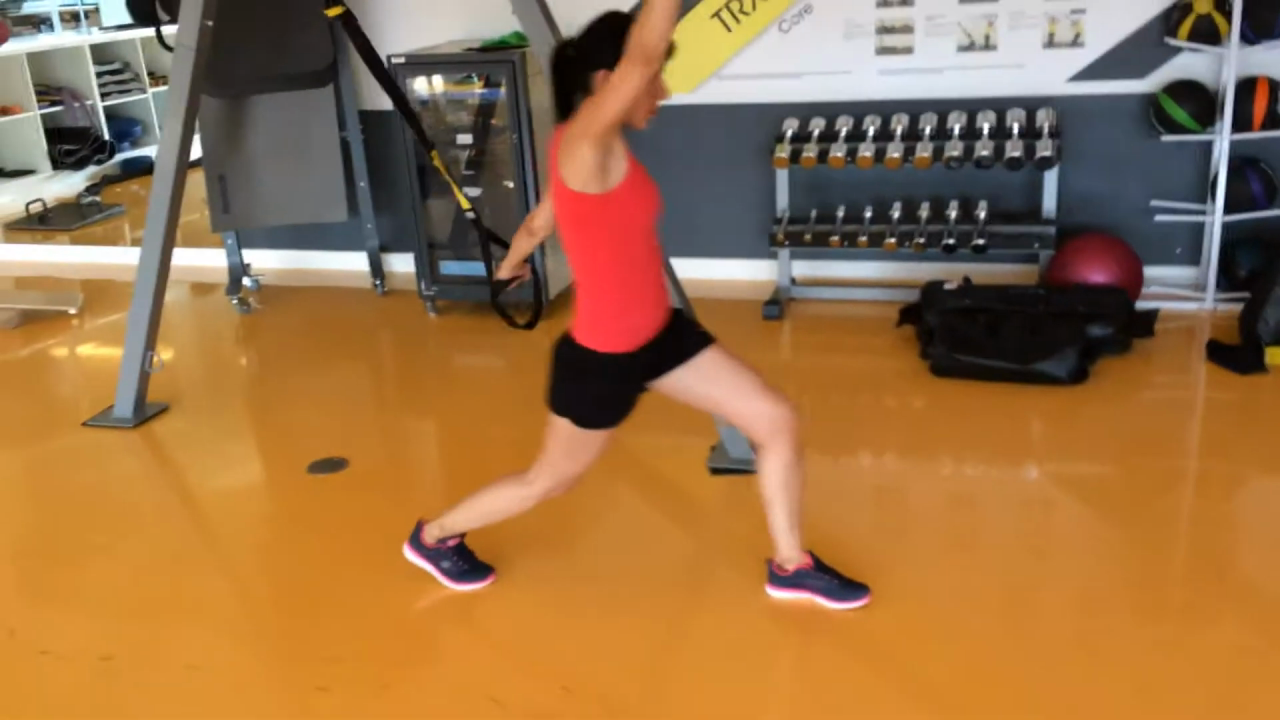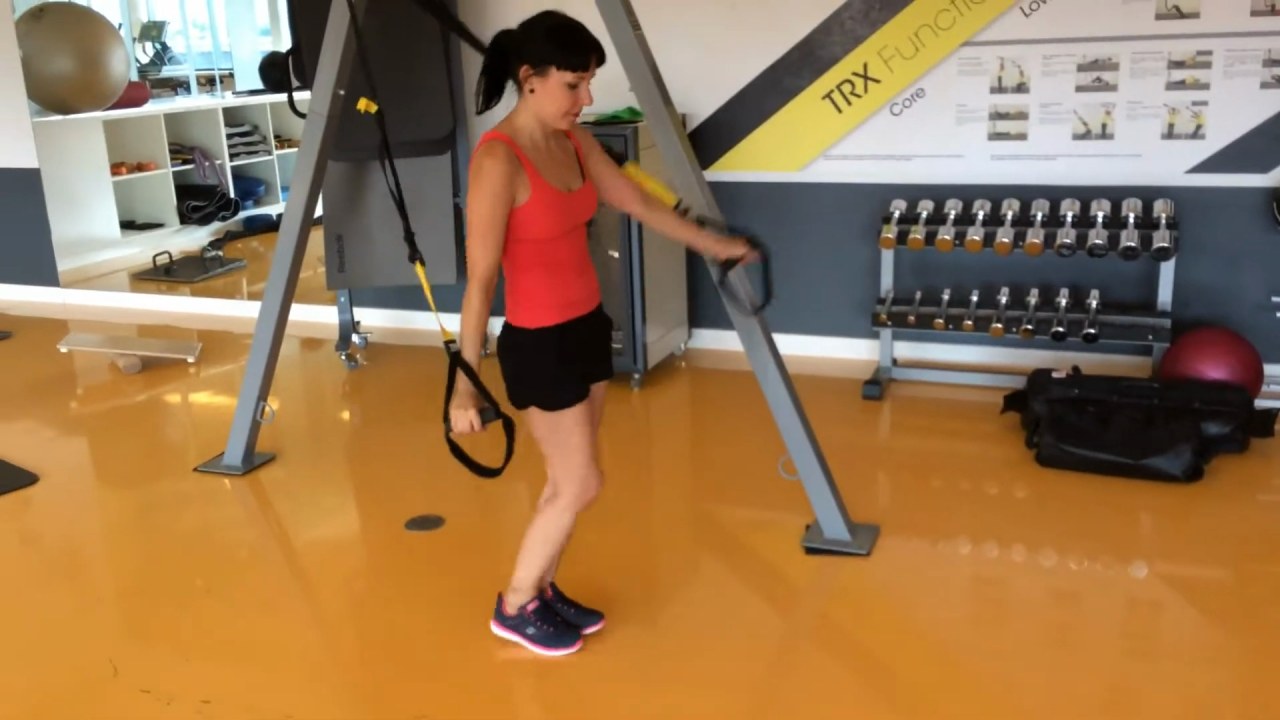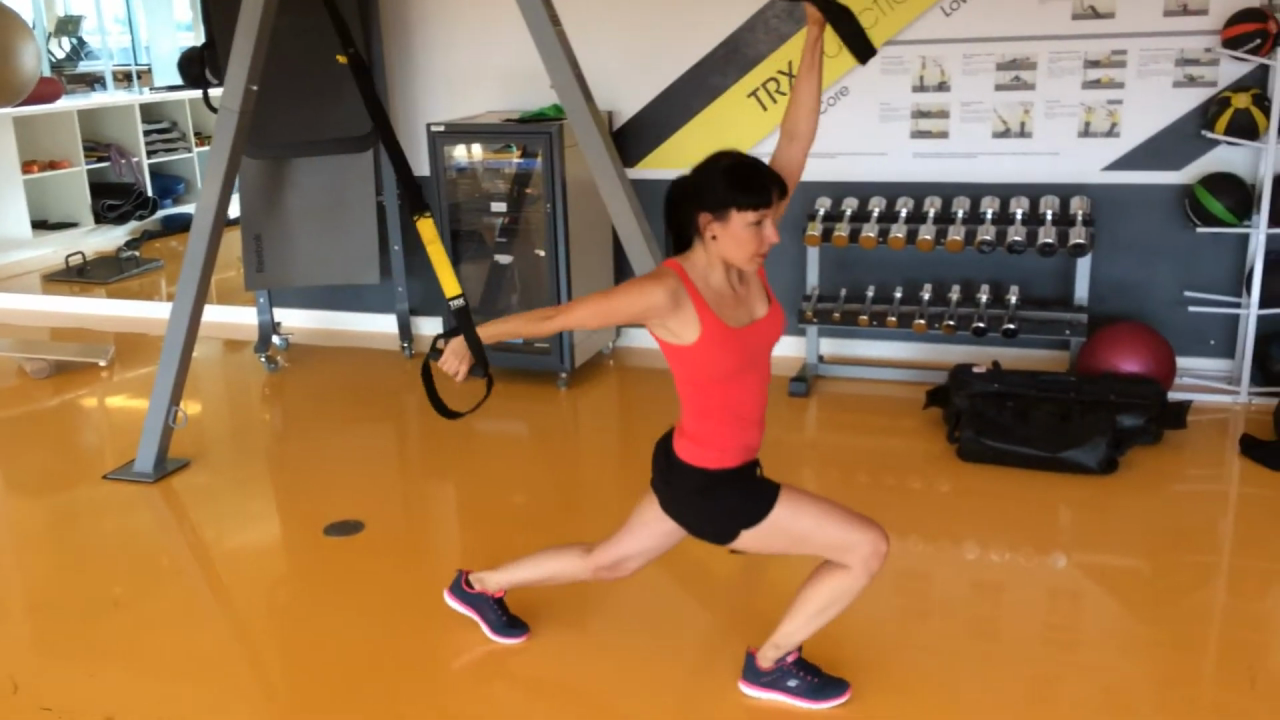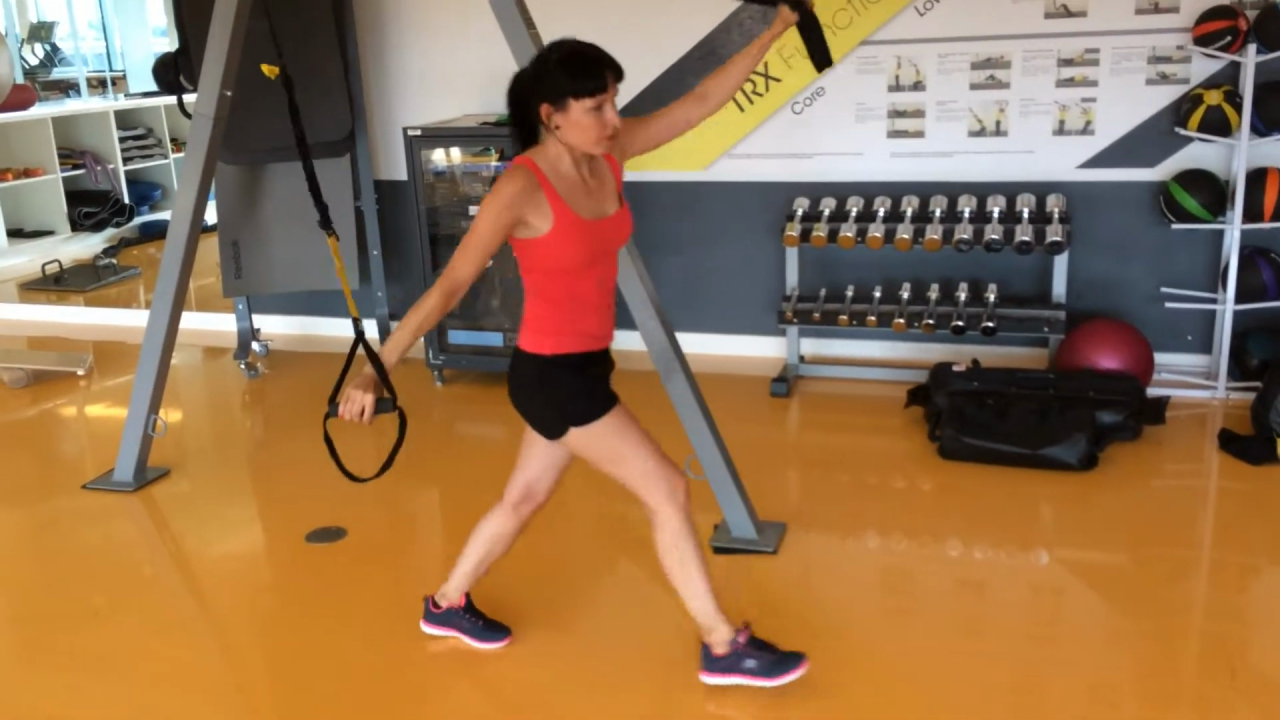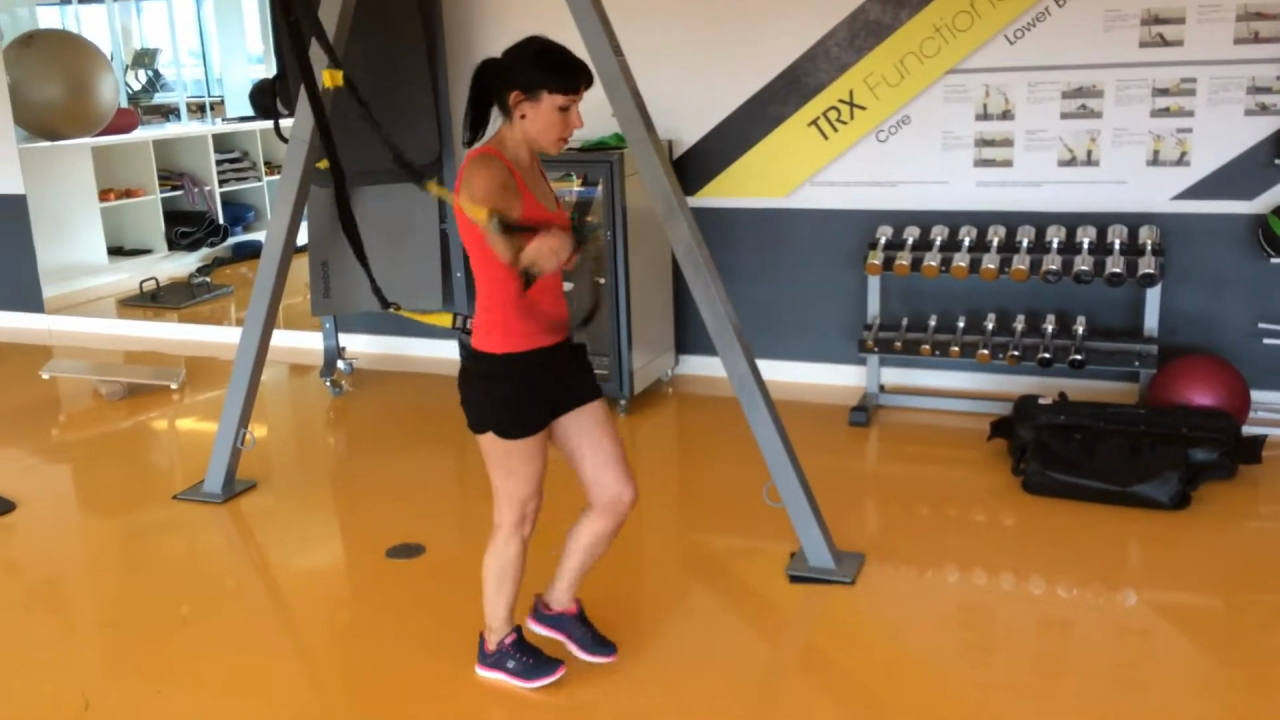
dt=1s
person 1, frame 1
left shoulder: (590, 154)
right shoulder: (584, 141)
left elbow: (541, 218)
right elbow: (641, 53)
left wrist: (513, 261)
left hip: (656, 331)
right hip: (603, 358)
left knee: (776, 421)
right knee: (549, 479)
left ankle: (791, 565)
right ankle: (434, 536)
person 1, frame 2
left shoulder: (571, 140)
right shoulder: (496, 159)
left elbow: (633, 200)
right elbow: (480, 278)
left wrist: (710, 244)
right wrist: (466, 384)
left hip: (586, 328)
right hip: (539, 344)
left knee: (572, 480)
right knee: (577, 487)
left ankle: (542, 593)
right ankle: (515, 606)
person 1, frame 3
left shoulder: (743, 258)
right shoulder: (665, 295)
left elbow: (796, 141)
right elbow: (552, 317)
right wrist: (471, 340)
left hip: (713, 468)
right hip: (706, 484)
left knee: (610, 559)
right knee: (866, 548)
left ankle: (477, 587)
right ankle: (771, 664)
person 1, frame 4
left shoulder: (606, 153)
right shoulder: (520, 187)
left elbow: (701, 102)
right elbow: (450, 285)
right wrist: (378, 369)
left hip: (583, 365)
right hip: (551, 374)
left knee: (524, 497)
right knee: (668, 491)
left ankle: (446, 605)
right ankle: (723, 644)
person 1, frame 5
left shoulder: (527, 165)
right shoulder: (485, 170)
right elbow: (498, 235)
right wrist: (534, 244)
left hip: (558, 359)
right hip: (504, 372)
left knee: (616, 495)
right knee: (516, 519)
left ankle: (557, 607)
right ankle: (498, 645)
